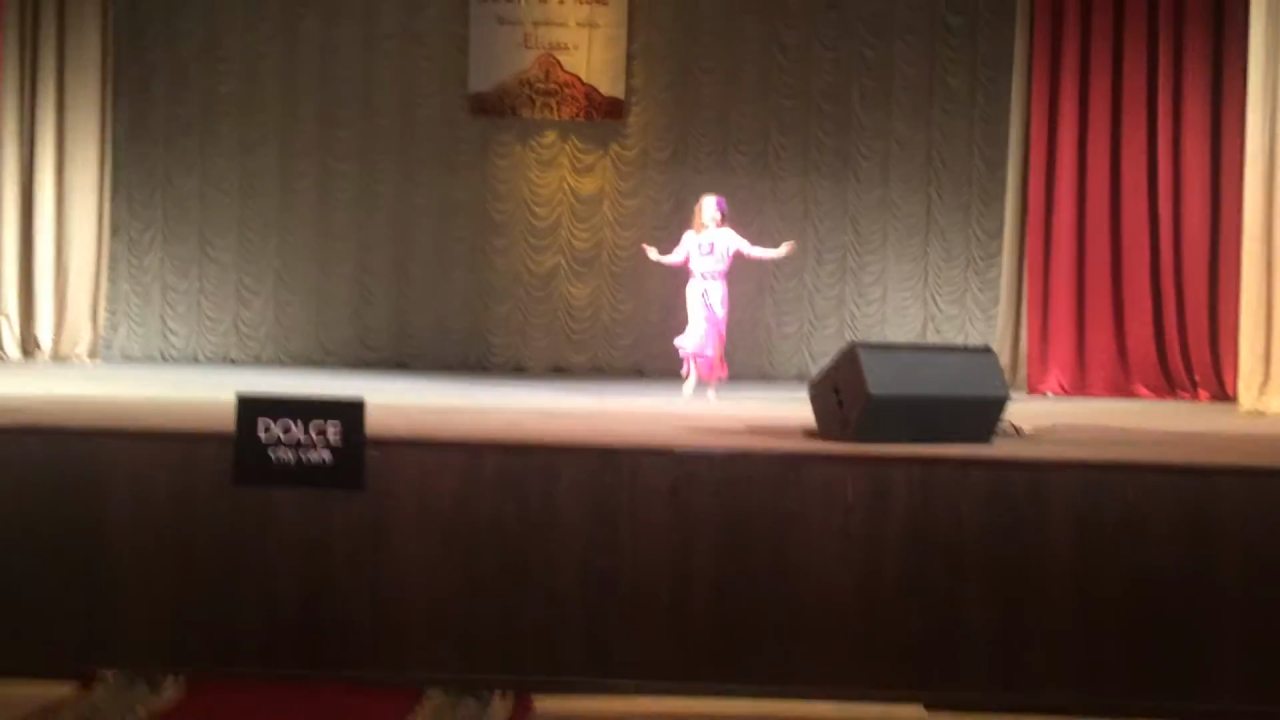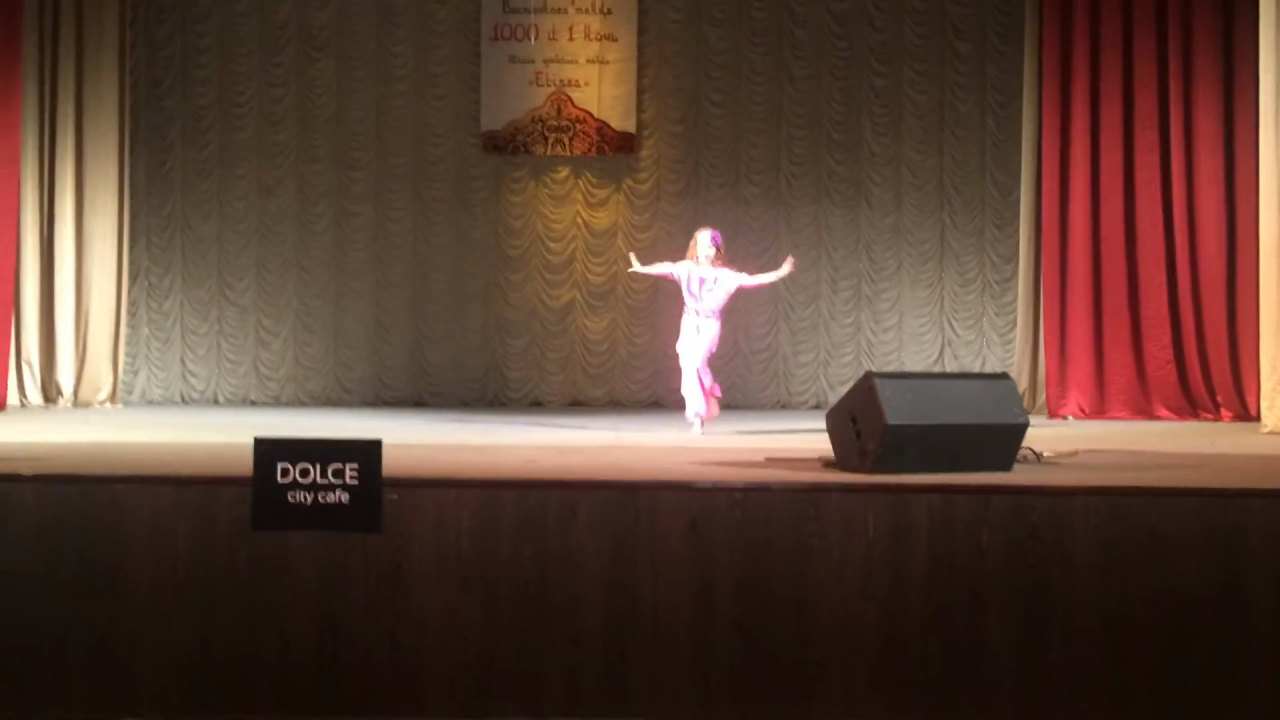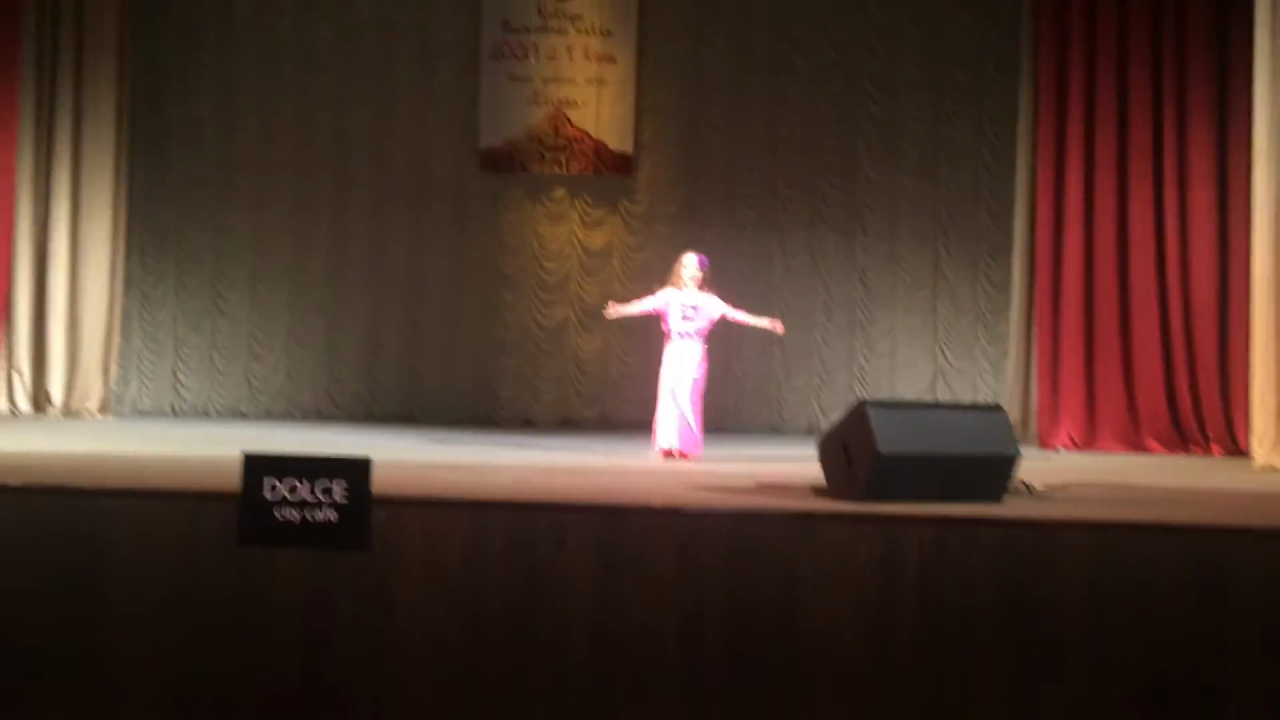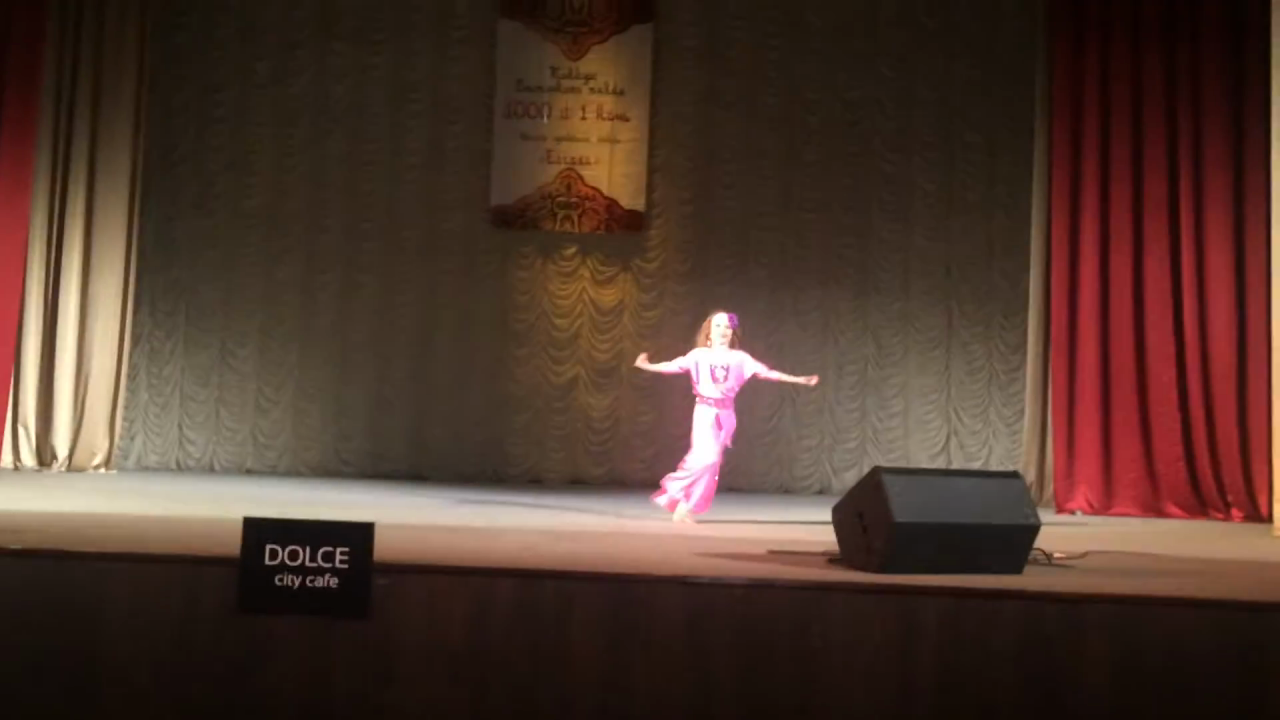
dt=0.4s
person 1, frame 1
left shoulder: (727, 235)
right shoulder: (691, 237)
left elbow: (750, 250)
right elbow: (678, 257)
left wrist: (777, 252)
right wrist: (658, 257)
left hip: (717, 289)
right hip: (696, 289)
left knee: (715, 336)
right knee: (699, 330)
left ankle: (711, 385)
right ankle: (692, 375)
person 1, frame 2
left shoulder: (725, 274)
right shoulder: (687, 268)
left elbow: (750, 280)
right elbow: (664, 269)
left wrist: (778, 273)
right wrist: (642, 268)
left hip: (710, 324)
right hip: (690, 324)
left knee: (696, 361)
right knee: (690, 367)
right ankle: (696, 419)
person 1, frame 3
left shoulder: (709, 300)
right shoulder: (668, 295)
left elbow: (734, 314)
right elbow: (645, 305)
left wrist: (765, 322)
right wrist: (620, 310)
left hip: (694, 351)
right hip: (674, 350)
left knee: (688, 397)
right knee: (668, 395)
left ankle: (683, 446)
right ankle: (664, 445)
person 1, frame 4
left shoulder: (740, 358)
right shoulder: (699, 355)
left elbow: (765, 372)
right elbow: (676, 366)
left wrist: (798, 380)
right wrist: (648, 366)
left hip: (725, 415)
right hip: (704, 412)
left knee: (711, 461)
right knee: (706, 457)
left ankle: (686, 506)
right ankle: (681, 499)
